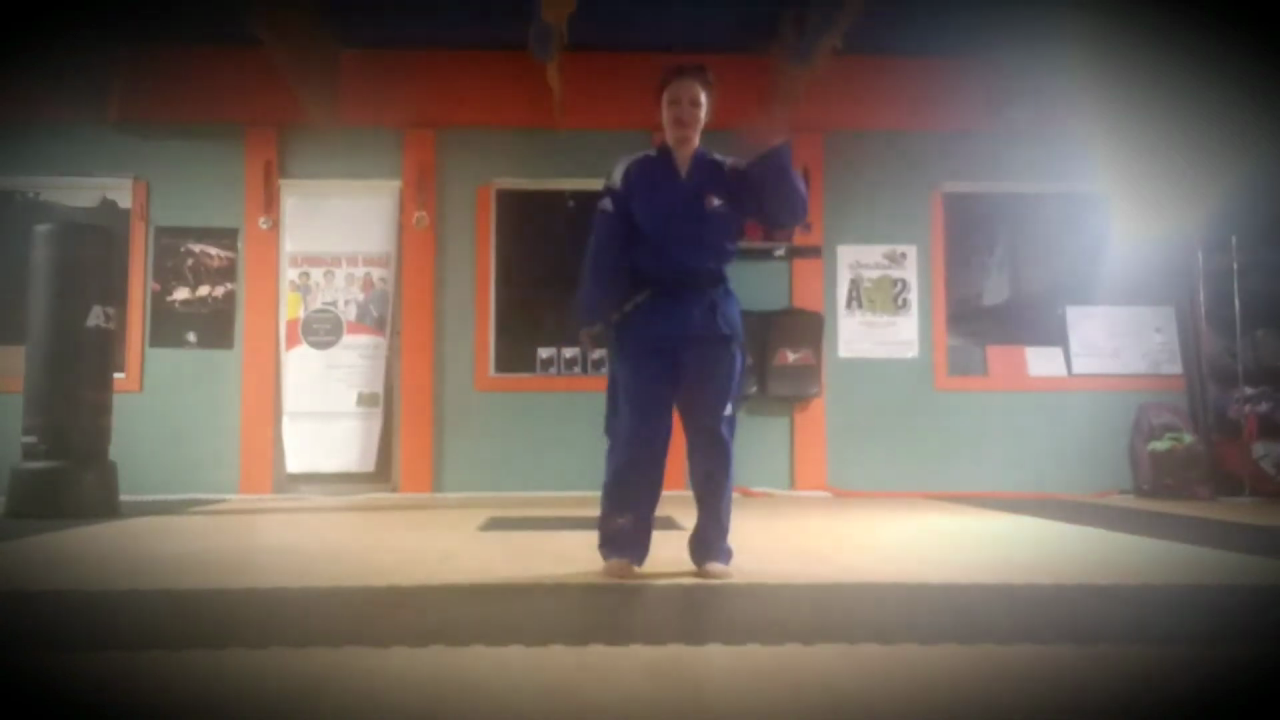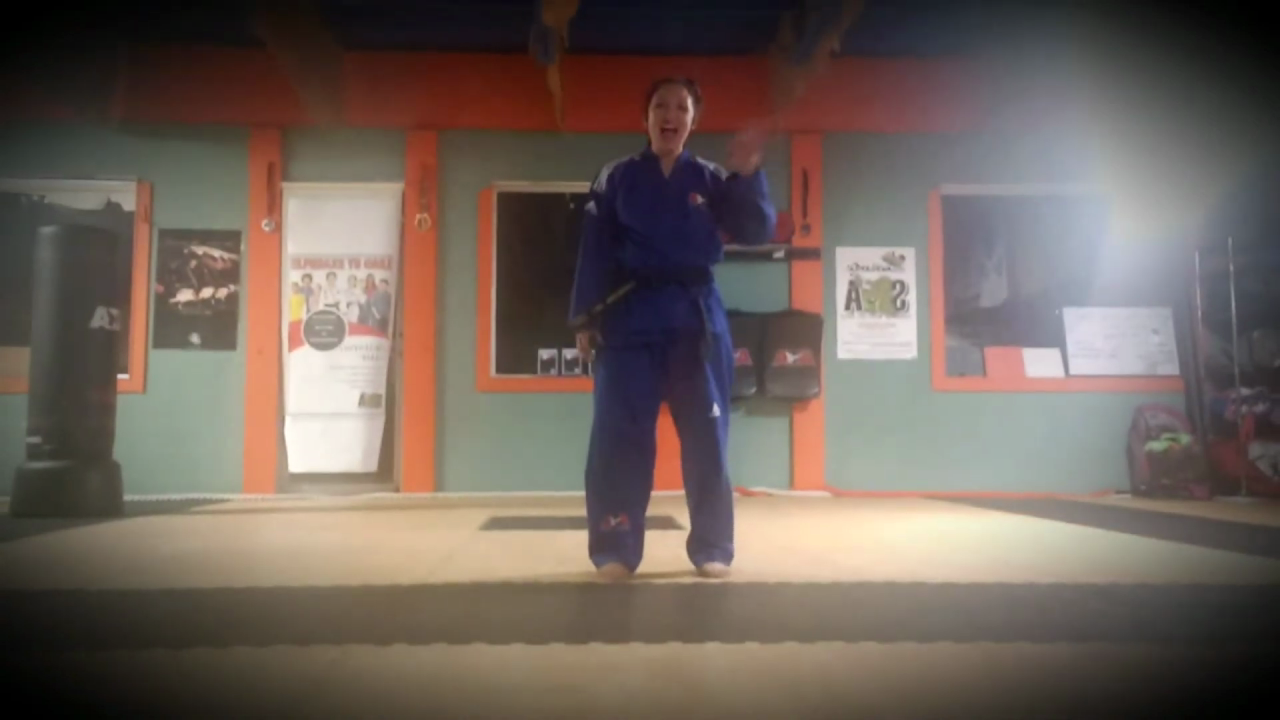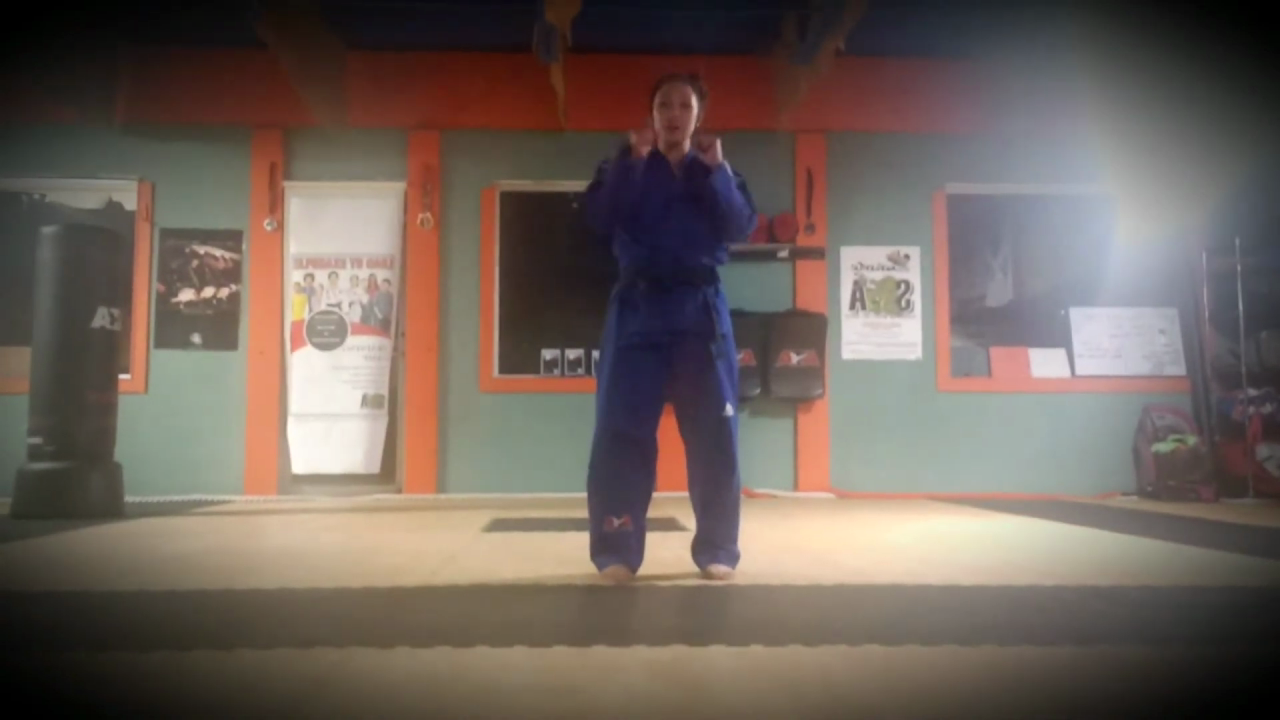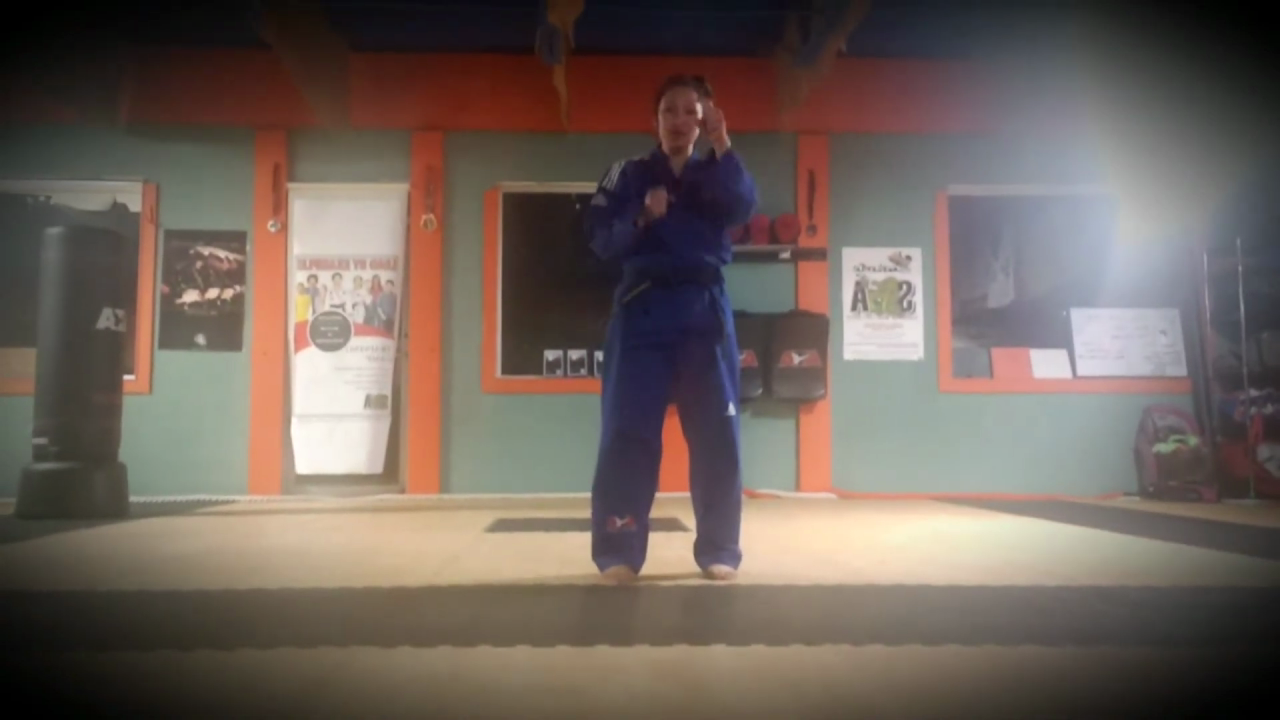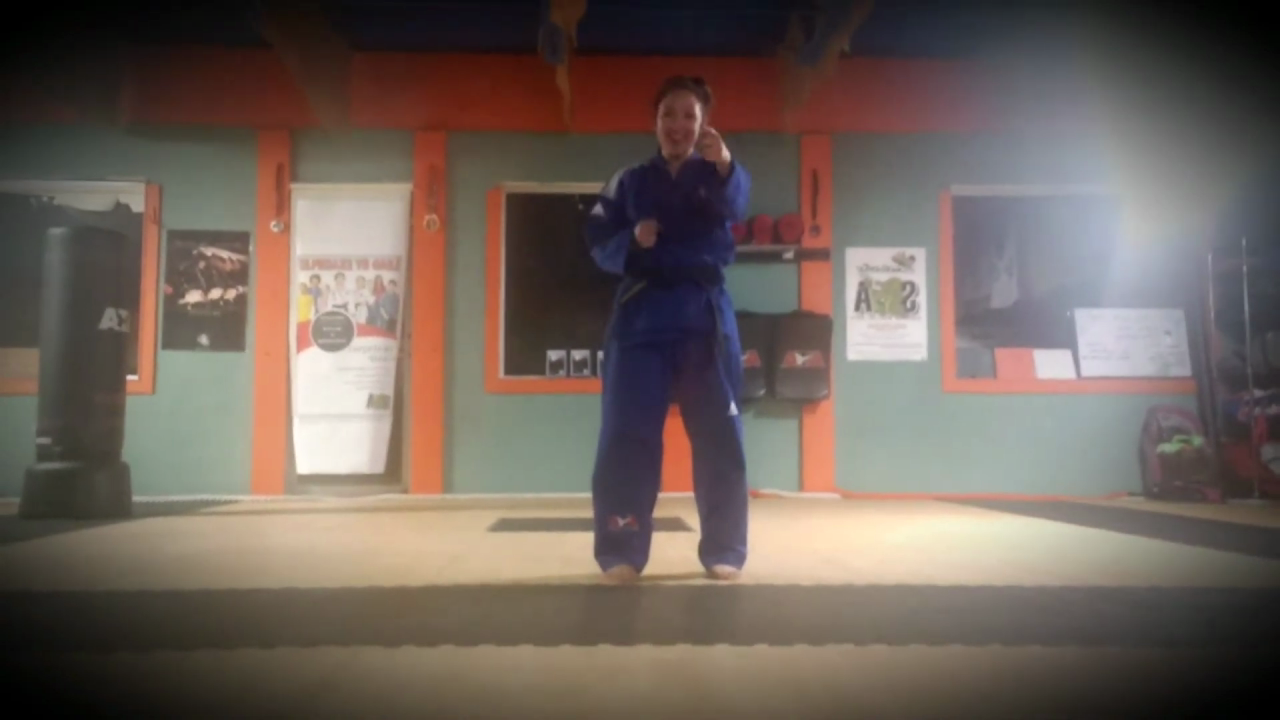
dt=1s
person 1, frame 1
left shoulder: (730, 176)
right shoulder: (631, 175)
left elbow: (788, 215)
right elbow: (606, 248)
left wrist: (776, 157)
right wrist: (592, 316)
left hip: (710, 318)
right hip: (644, 318)
left knee: (711, 438)
right knee: (636, 435)
left ankle: (711, 548)
right ankle: (621, 547)
person 1, frame 2
left shoulder: (710, 179)
right shoulder: (616, 178)
left elbow: (757, 230)
right elbow: (594, 251)
left wrist: (748, 176)
right wrist: (586, 317)
left hip: (696, 313)
right hip: (631, 314)
left knee: (707, 433)
right knee: (620, 434)
left ankle: (711, 547)
right ankle: (615, 549)
person 1, frame 3
left shoulder: (715, 170)
right shoulder: (628, 167)
left elbow: (739, 226)
right elbow: (602, 217)
left wrist: (715, 170)
right wrist: (631, 160)
left hip: (702, 308)
right hip: (638, 309)
left knee: (714, 432)
right knee: (623, 431)
left ankle: (716, 549)
right ankle: (617, 551)
person 1, frame 4
left shoulder: (717, 170)
right shoulder: (626, 175)
left elbow: (741, 208)
right elbow: (601, 241)
left wrist: (723, 148)
right wrist: (640, 217)
left hip: (704, 308)
right hip: (643, 308)
left knee: (716, 431)
right knee: (629, 431)
left ankle: (718, 549)
right ankle: (619, 551)
person 1, frame 5
left shoulder: (717, 174)
right shoulder: (629, 182)
left elbow: (731, 207)
right elbow: (599, 244)
left wrist: (724, 167)
right wrist: (630, 240)
left hip: (705, 311)
right hip: (642, 312)
left knee: (719, 433)
right knee: (627, 433)
left ankle: (723, 549)
right ankle: (621, 552)
